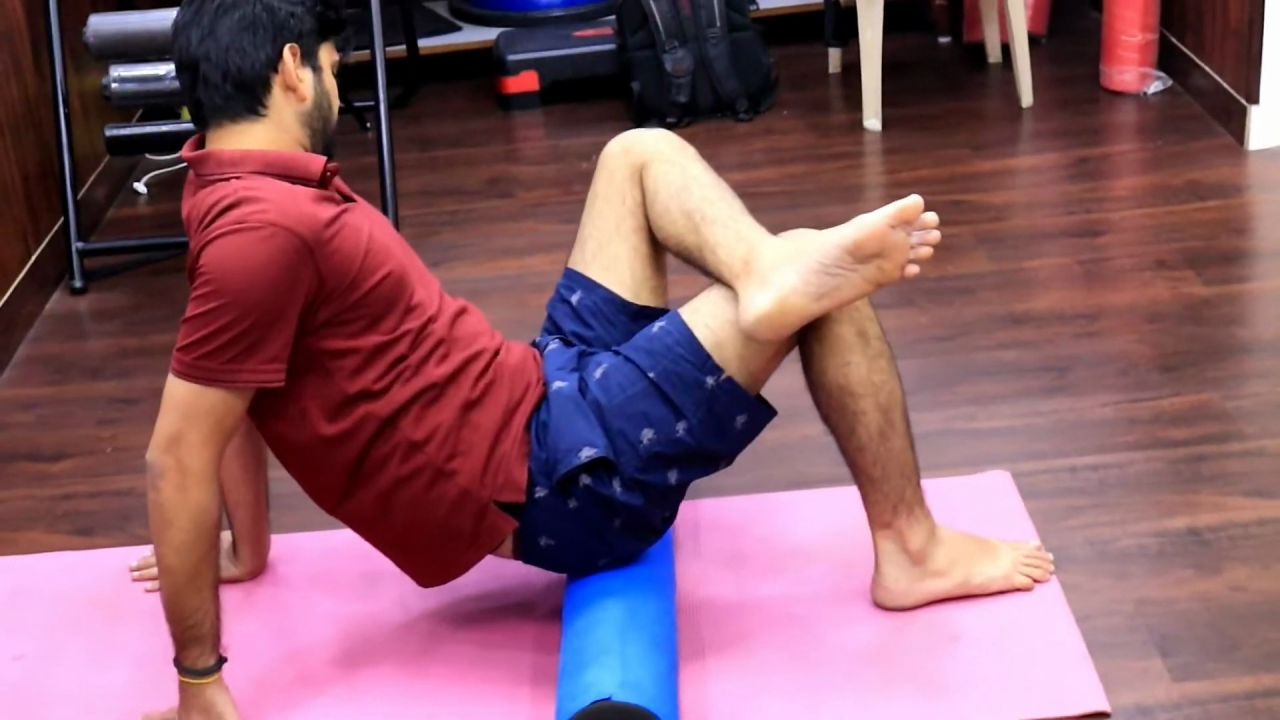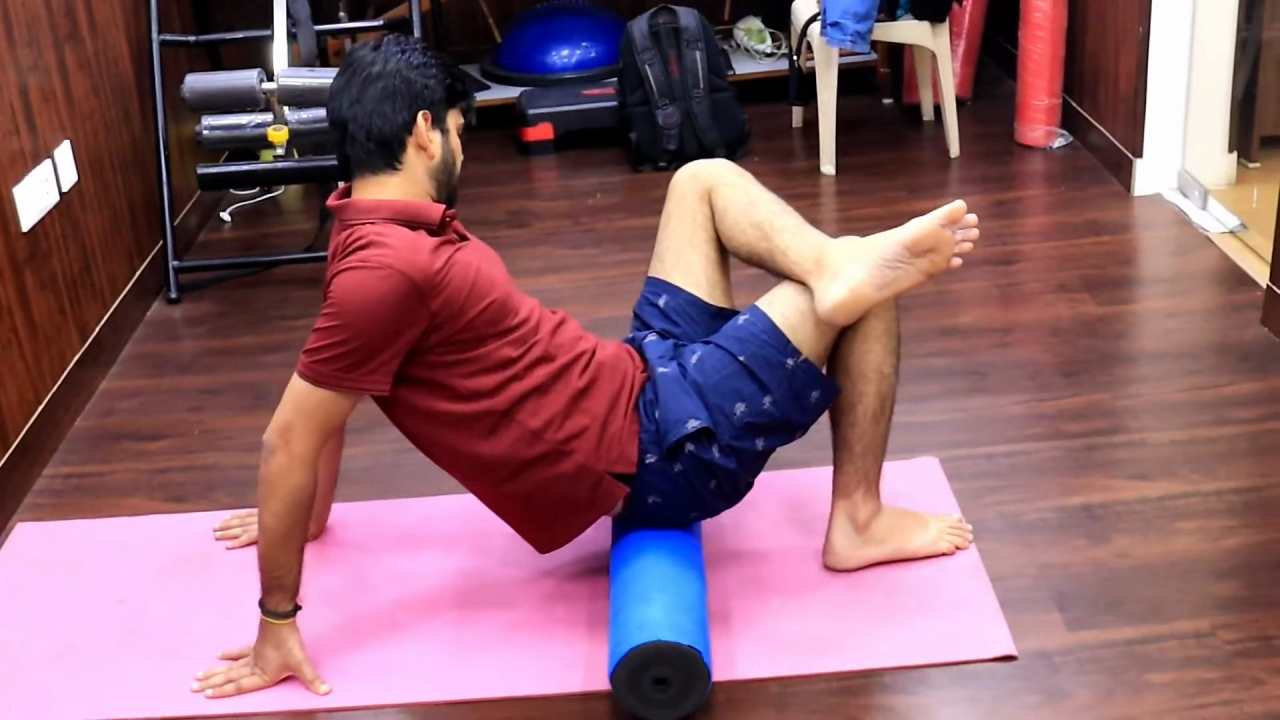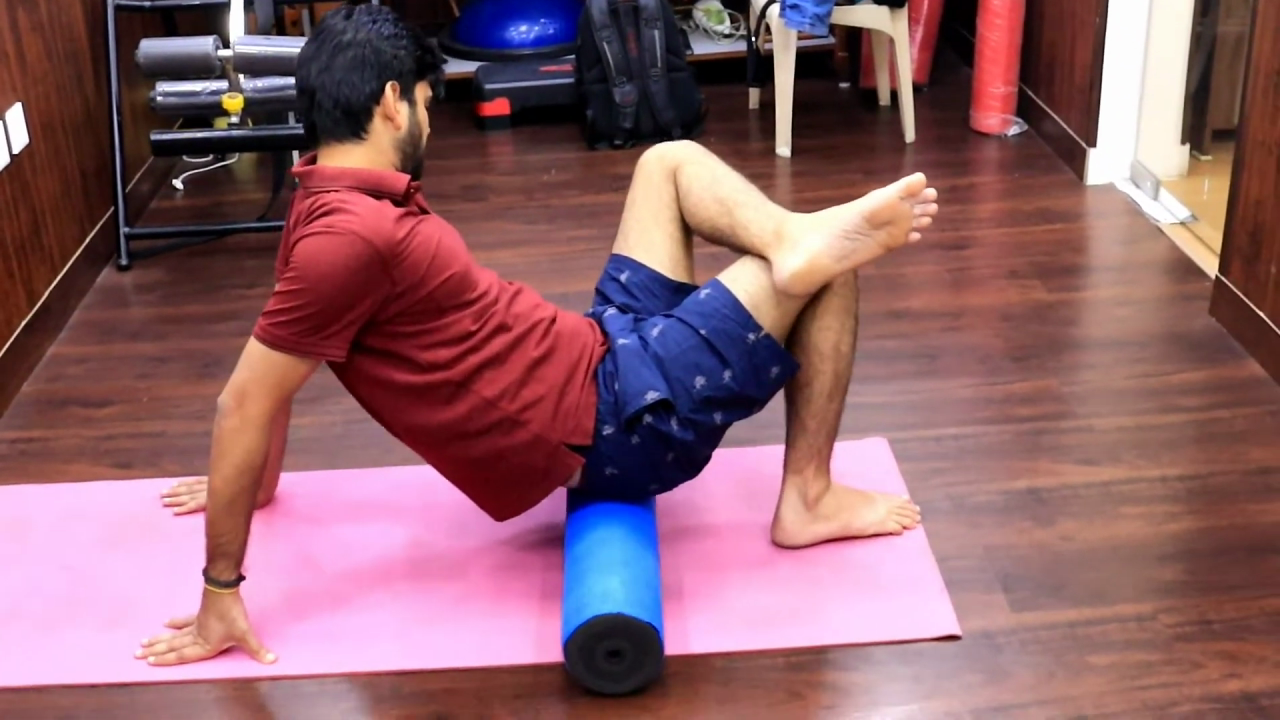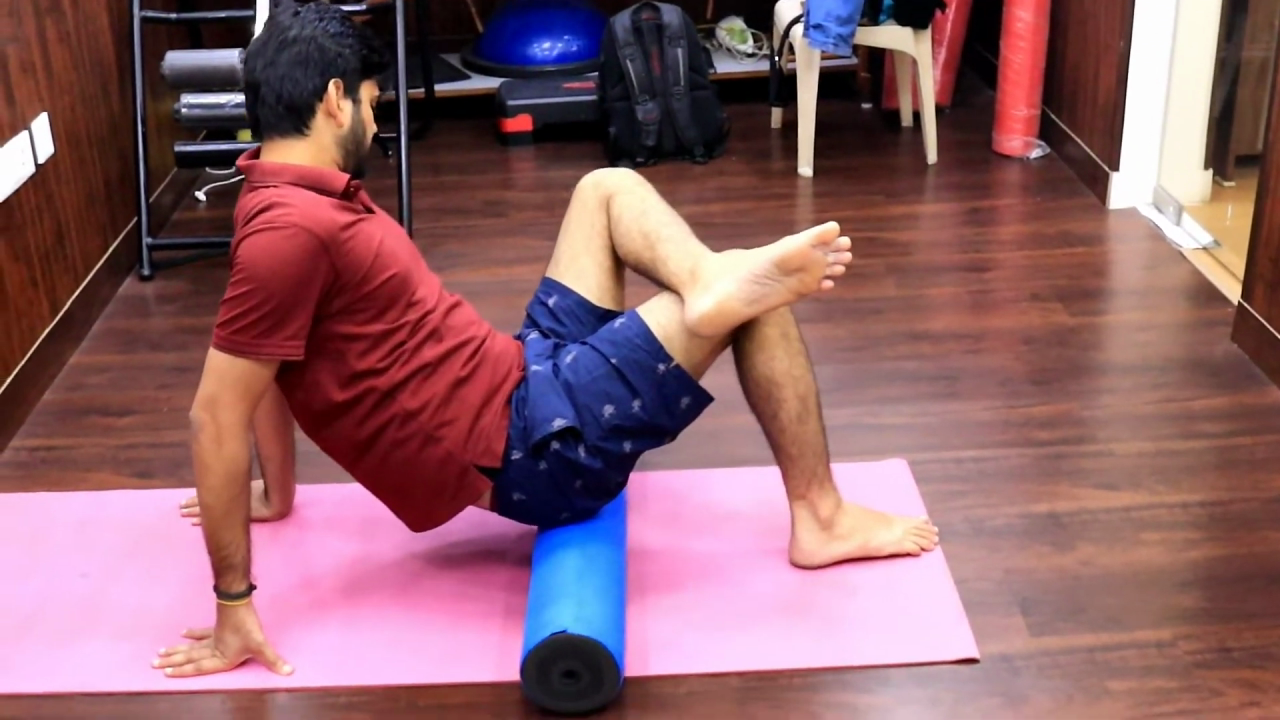
dt=1s
person 1, frame 1
left shoulder: (244, 192)
right shoulder: (268, 227)
left elbow: (243, 404)
right elbow: (178, 458)
left wrist: (250, 549)
left hip: (550, 392)
right hip: (557, 475)
left knee: (641, 156)
right knee: (823, 283)
left ankle: (766, 274)
right ankle: (913, 548)
person 1, frame 2
left shoulder: (380, 232)
right shoulder: (390, 268)
left elbow: (325, 386)
right elbow: (288, 440)
right wrist: (277, 626)
left hip: (644, 381)
right hip: (660, 445)
left knee: (705, 181)
right knee: (865, 292)
left ankle: (835, 265)
right ankle: (860, 519)
person 1, frame 3
left shoulder: (338, 200)
right shoulder: (353, 235)
left elbow: (275, 359)
right elbow: (244, 402)
left wrist: (261, 481)
right wrist: (222, 593)
left hip: (601, 355)
right hip: (615, 418)
left knee: (673, 161)
right knee: (828, 265)
left ankle: (792, 237)
right ankle: (809, 498)
person 1, frame 4
left shoulder: (296, 198)
right shoulder: (293, 229)
left elbow: (274, 373)
right elbow: (216, 417)
left wrist: (279, 494)
right wrist: (232, 607)
left hip: (526, 380)
right hip: (530, 445)
left knee: (610, 188)
right knee: (761, 301)
left ankle: (709, 282)
right ankle: (822, 517)
